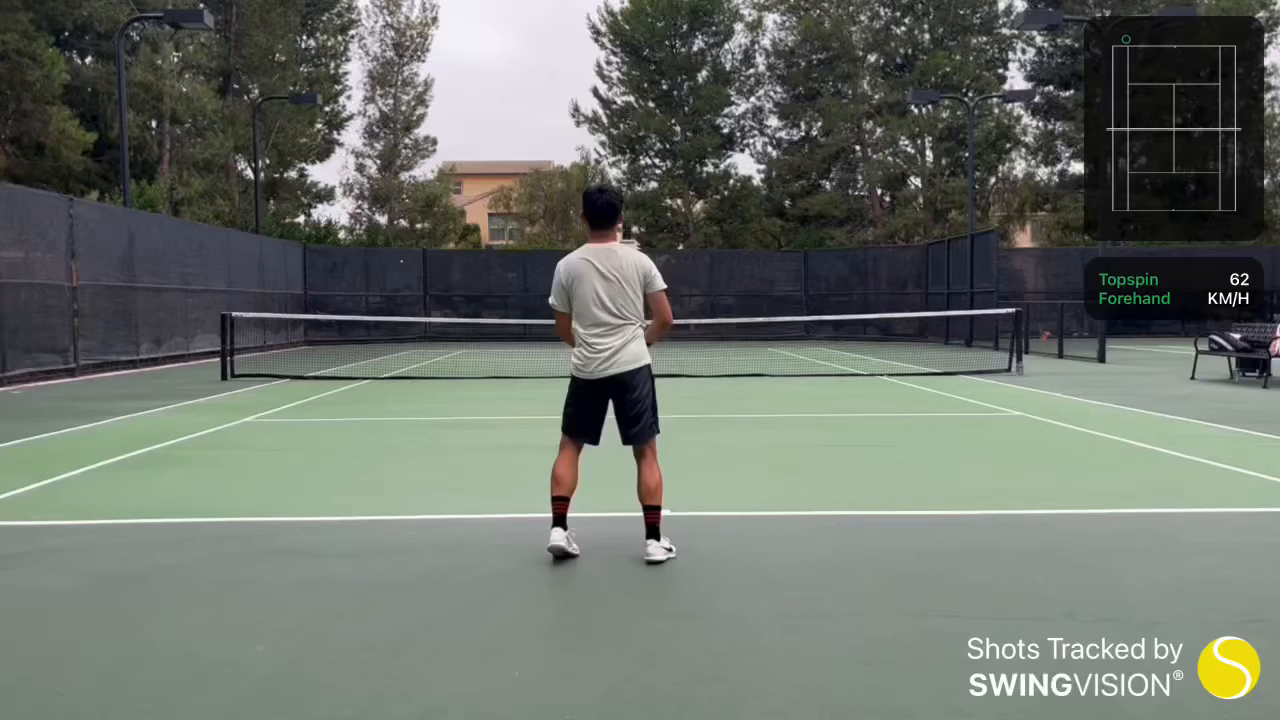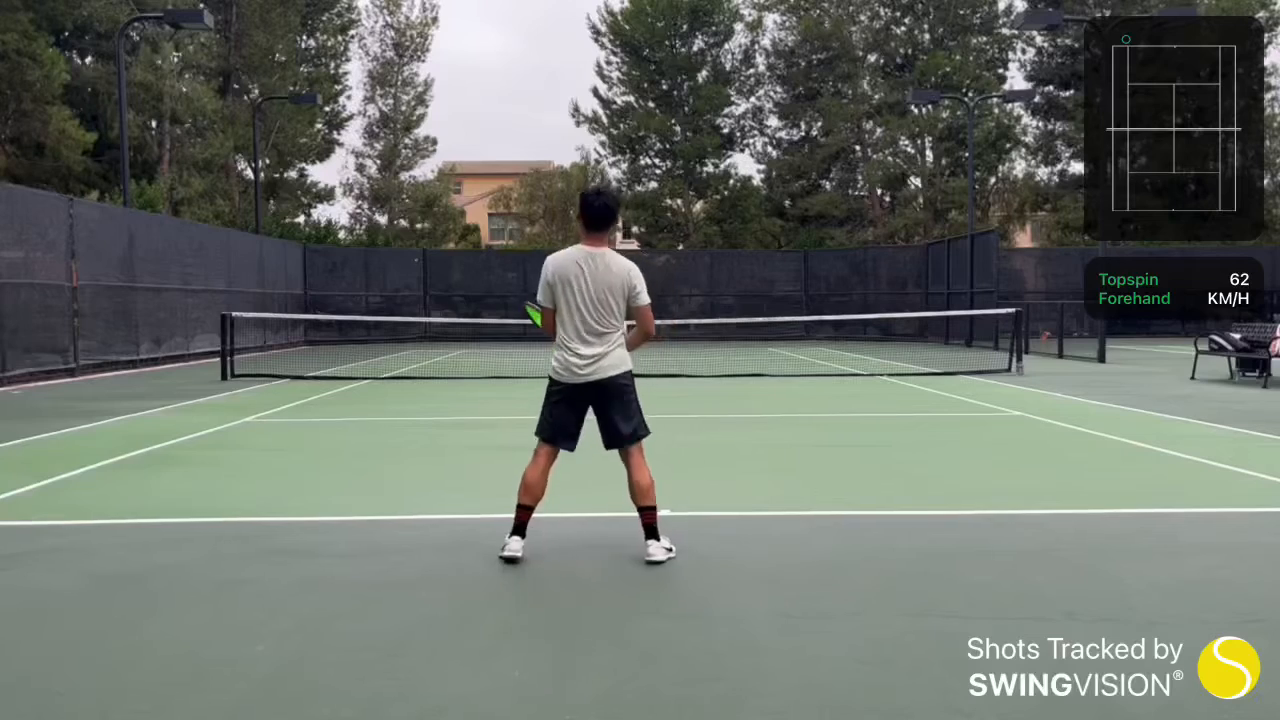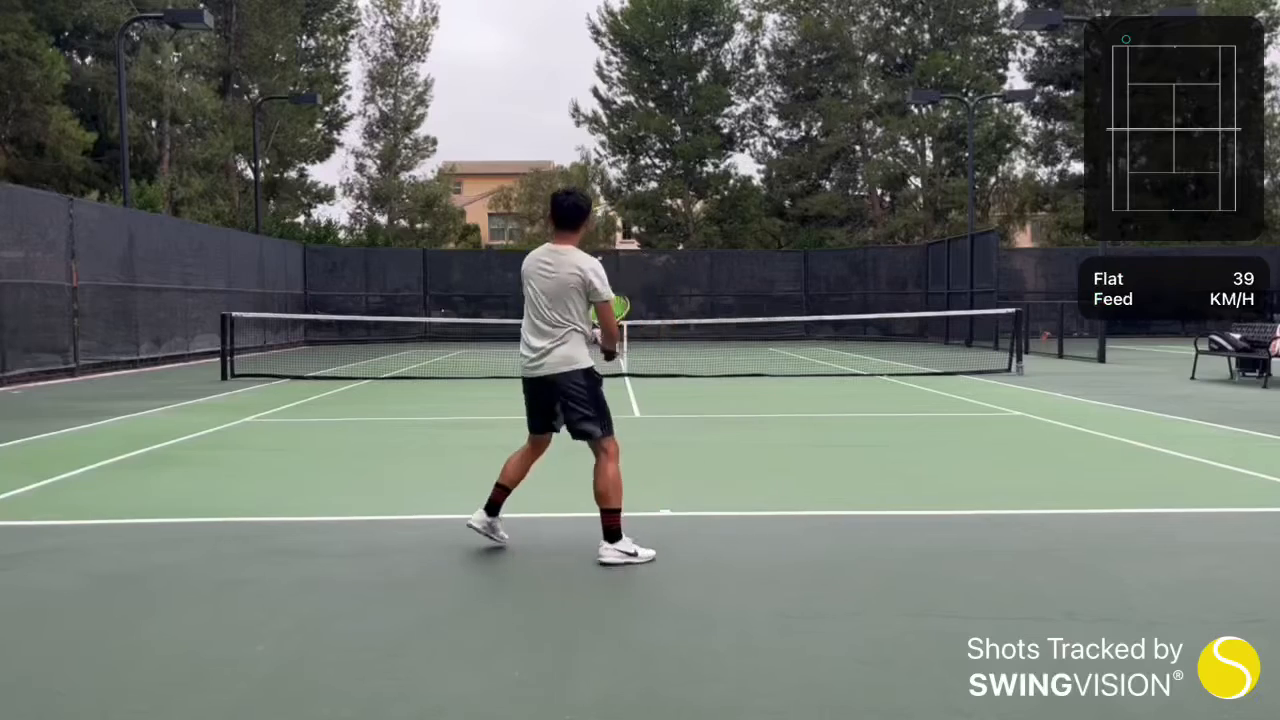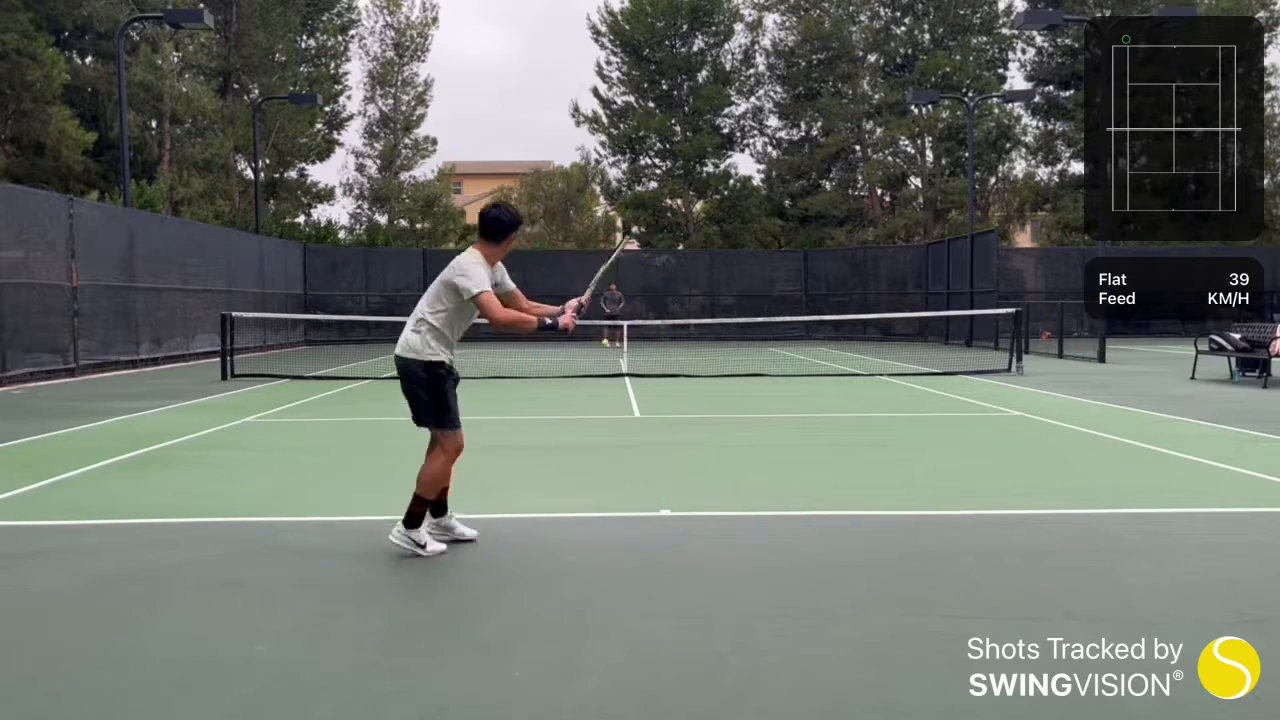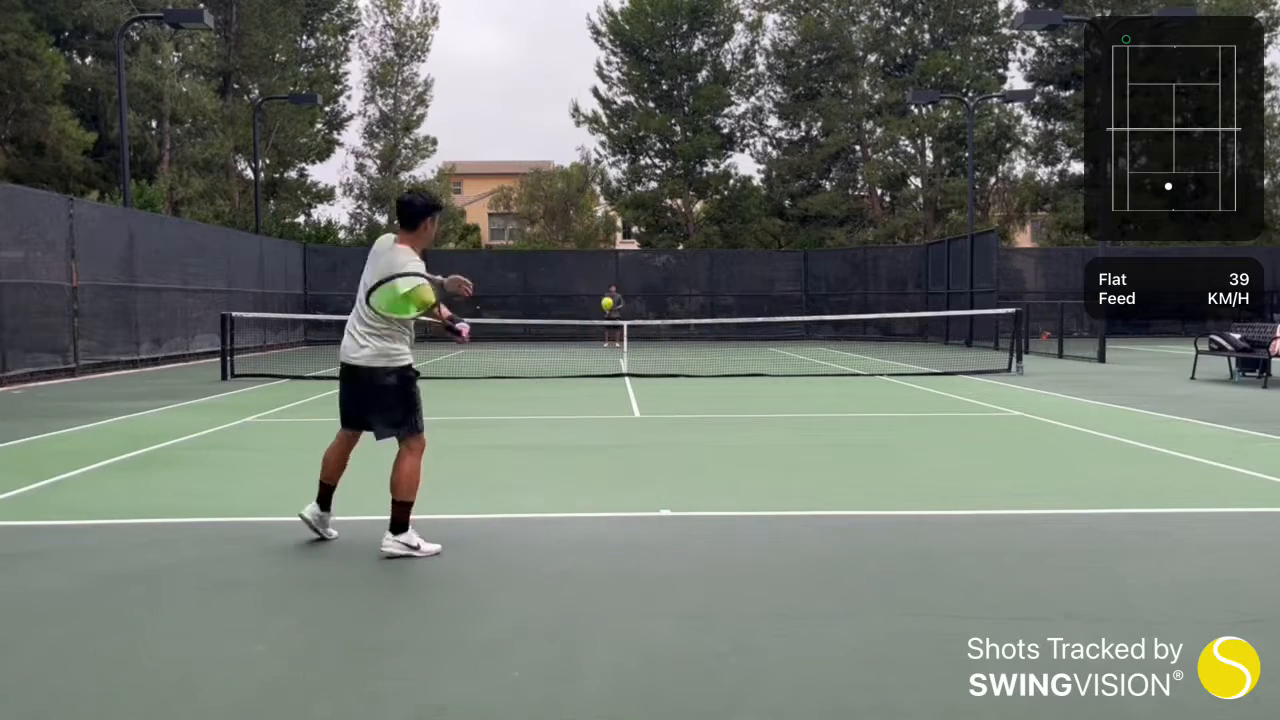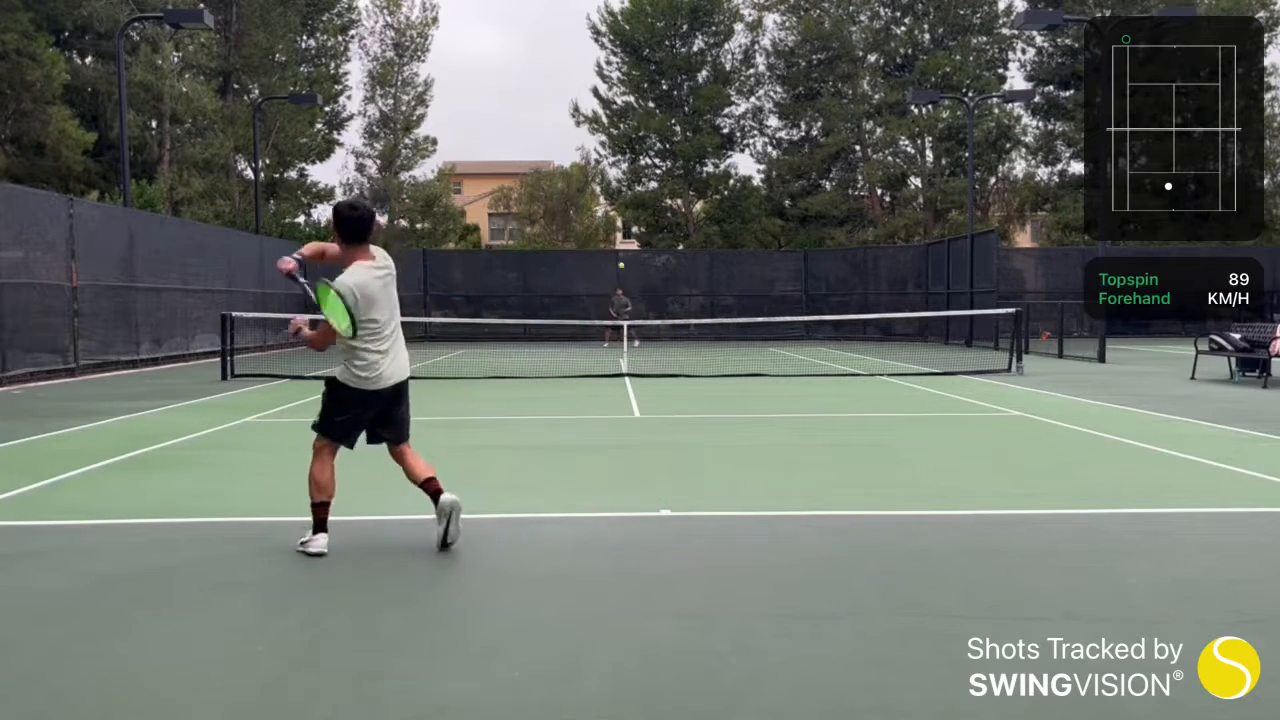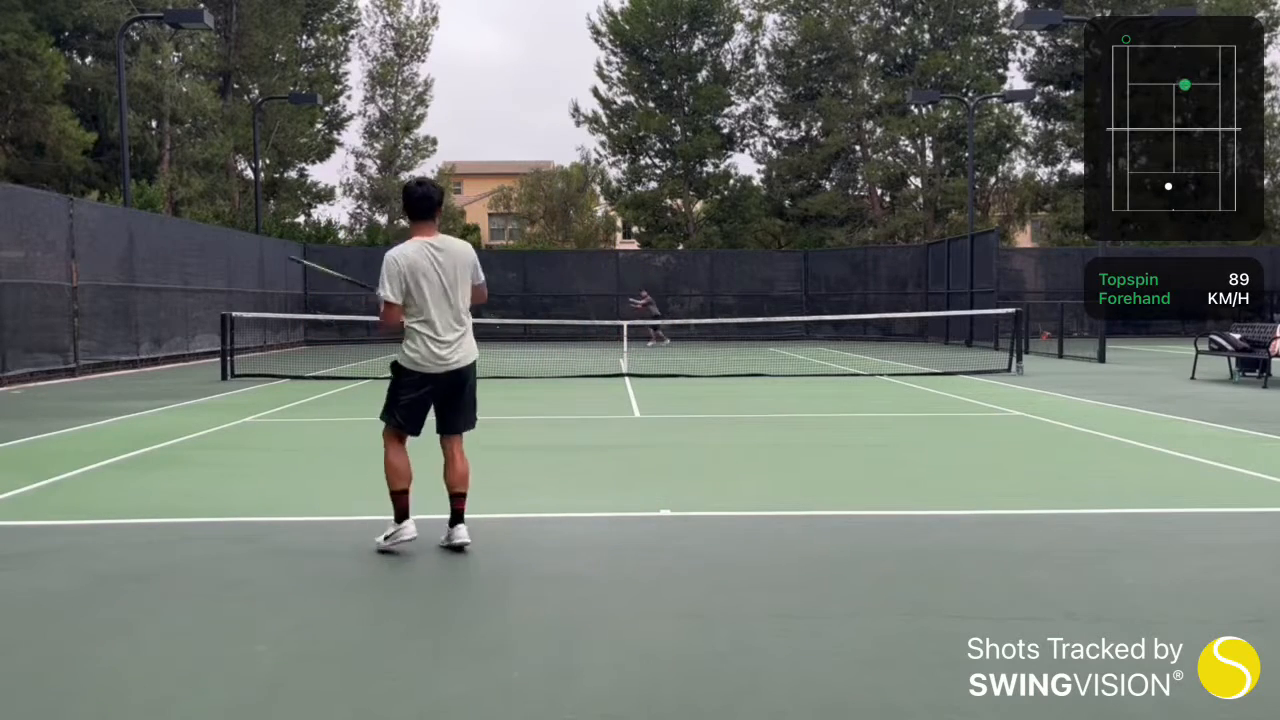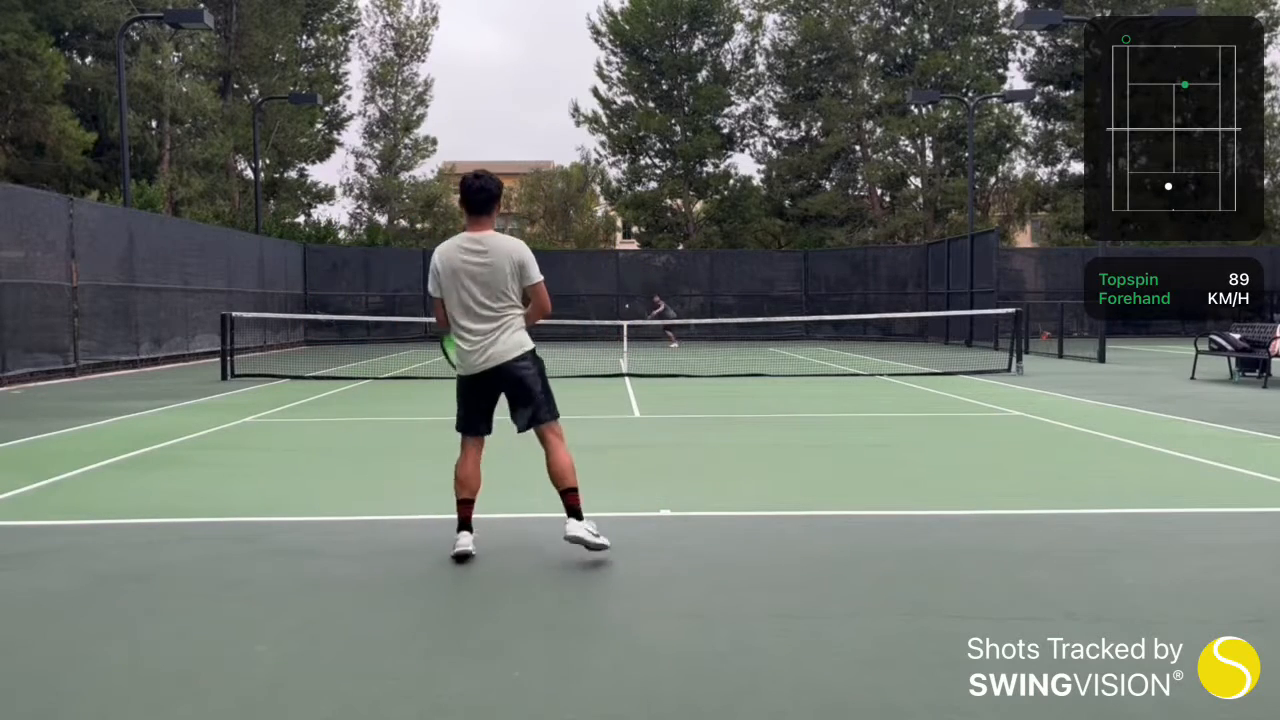
dt=0.5s
person 1, frame 1
left shoulder: (567, 265)
right shoulder: (640, 261)
left elbow: (563, 329)
right elbow: (665, 319)
left hip: (587, 370)
right hip: (633, 367)
left knee: (569, 448)
right knee: (646, 453)
left ankle: (559, 529)
right ankle: (654, 540)
person 1, frame 2
left shoulder: (554, 263)
right shoulder: (627, 269)
left elbow: (549, 326)
right elbow: (646, 329)
left hip: (567, 375)
right hip: (614, 373)
left knee: (543, 455)
right knee: (634, 457)
left ankle: (516, 538)
right ankle: (654, 541)
person 1, frame 3
left shoulder: (531, 261)
right shoulder: (588, 266)
right elbow: (609, 328)
right wrist: (609, 347)
left hip: (533, 369)
right hip: (570, 368)
left knee: (537, 442)
right knee: (607, 450)
left ankle: (487, 515)
right ankle: (613, 542)
person 1, frame 4
left shoulder: (493, 269)
right shoulder: (470, 267)
left elbow: (524, 306)
right elbow: (498, 317)
left wrist: (562, 311)
right wrist: (552, 324)
left hip: (424, 357)
right hip: (422, 356)
left knee: (443, 439)
right knee: (449, 443)
left ankle: (439, 518)
right ankle: (410, 527)
person 1, frame 5
left shoulder: (387, 244)
right shoulder: (406, 263)
right elbow: (425, 298)
left wrist: (444, 282)
right wrist: (453, 323)
left hip: (353, 358)
right hip: (386, 364)
left knee: (349, 436)
right knee: (413, 445)
left ankle: (320, 509)
right ankle: (398, 534)
person 1, frame 6
left shoulder: (347, 285)
right shoulder: (383, 257)
left elbow: (320, 342)
right elbow: (323, 248)
left wrist: (301, 331)
right wrist: (296, 258)
left hip: (357, 383)
right hip: (396, 377)
left knee: (323, 451)
right knee: (402, 451)
left ankle: (319, 534)
right ankle: (442, 498)
person 1, frame 7
left shoulder: (397, 257)
right shoulder: (464, 250)
left elbow: (390, 321)
right elbow: (479, 298)
left hip: (417, 365)
right hip: (462, 361)
left knee: (394, 438)
right knee: (453, 445)
left ankle: (402, 523)
right ankle: (457, 525)
person 1, frame 8
left shoulder: (442, 255)
right shoulder: (515, 249)
left elbow: (441, 317)
right elbow: (543, 308)
left hip: (471, 362)
right hip: (517, 354)
left knee: (471, 447)
right knee: (551, 435)
left ankle: (464, 533)
right ankle: (576, 520)
